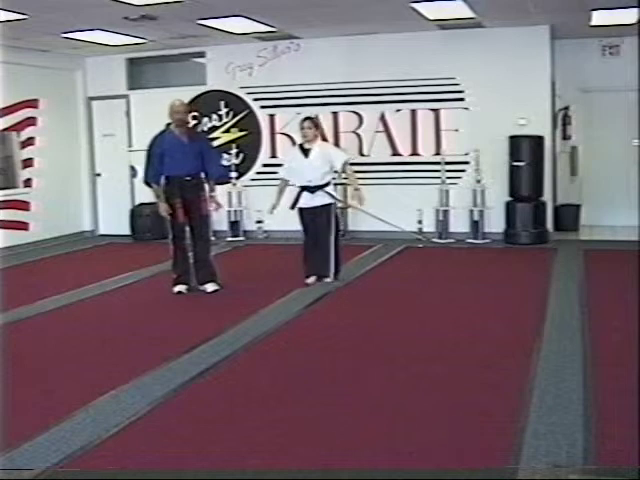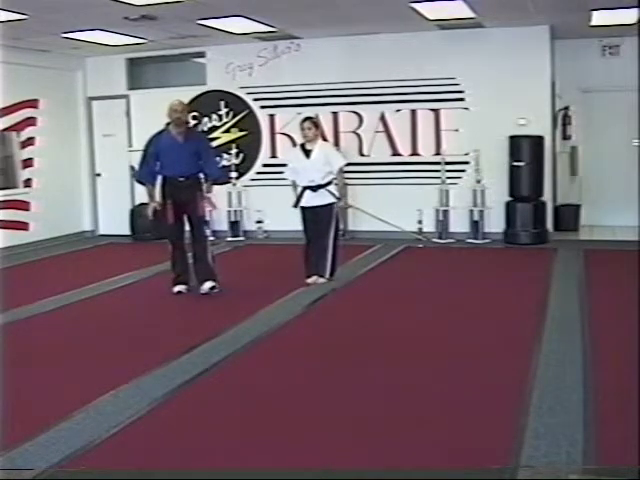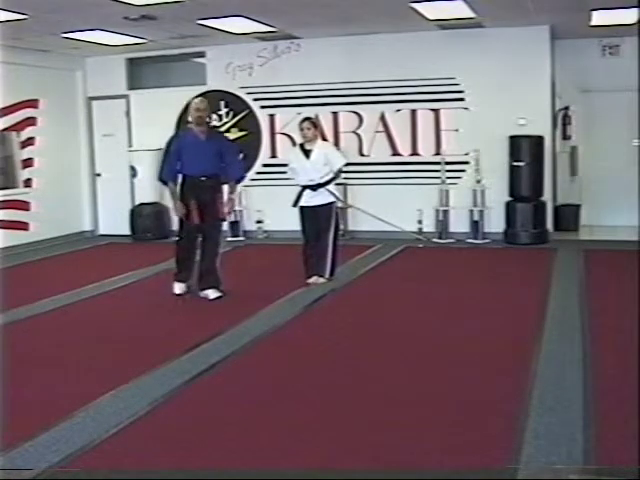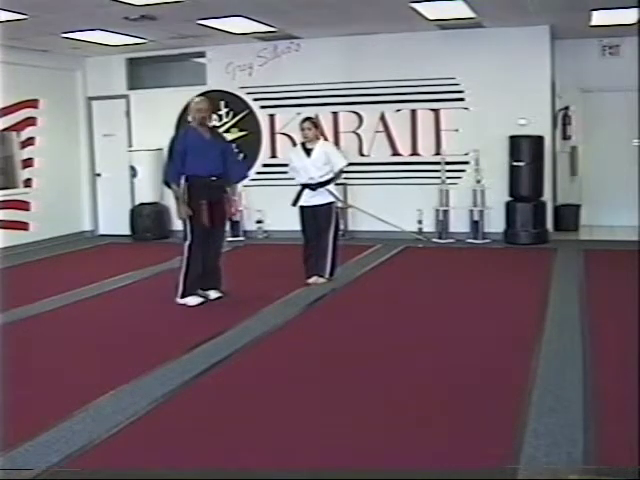
dt=0.7s
person 1, frame 1
left shoulder: (199, 139)
right shoulder: (161, 141)
left elbow: (210, 167)
right elbow: (154, 173)
left wrist: (212, 193)
right wrist: (160, 200)
left hip: (196, 187)
right hip: (174, 189)
left knee: (202, 234)
right knee: (178, 236)
left ankle: (206, 279)
right ankle: (181, 280)
person 1, frame 2
left shoulder: (198, 139)
right shoulder: (158, 140)
left elbow: (209, 167)
right elbow: (149, 171)
left wrist: (208, 193)
right wrist: (152, 199)
left hip: (193, 187)
right hip: (171, 189)
left knee: (199, 233)
right knee: (175, 237)
left ankle: (206, 279)
right ankle: (180, 280)
person 1, frame 3
left shoulder: (219, 139)
right shoulder: (180, 139)
left elbow: (231, 168)
right elbow: (170, 171)
left wrist: (231, 195)
right wrist: (175, 199)
left hip: (213, 189)
right hip: (190, 189)
left knee: (212, 239)
right knee: (187, 237)
left ankle: (208, 285)
right ankle: (181, 279)
person 1, frame 4
left shoulder: (218, 139)
right shoulder: (182, 137)
left elbow: (231, 169)
right elbow: (174, 172)
right wrist: (180, 202)
left hip: (218, 191)
right hip: (196, 191)
left knee: (214, 242)
right knee: (194, 241)
left ankle: (209, 286)
right ankle: (186, 292)
person 2, frame 1
left shoulder: (326, 148)
right shoulder: (294, 153)
left elbow: (345, 168)
right elbow: (285, 178)
left wrist: (356, 190)
right wrist: (277, 200)
left hip: (324, 198)
right hip: (305, 199)
left knee: (327, 237)
right knee: (310, 238)
left ankle: (328, 273)
right ankle: (312, 272)
person 2, frame 2
left shoulder: (327, 148)
right shoulder: (296, 152)
left elbow: (339, 173)
right elbow: (293, 179)
left wrist: (341, 197)
right wrist: (297, 198)
left hip: (326, 197)
right hip: (307, 198)
left knee: (326, 236)
right knee: (311, 237)
left ankle: (324, 272)
right ankle: (312, 272)
person 2, frame 3
left shoulder: (326, 148)
right shoulder: (295, 152)
left elbow: (338, 169)
left wrist: (325, 182)
right wrist: (306, 183)
left hip: (325, 196)
right hip: (306, 198)
left knee: (326, 236)
right knee: (310, 237)
left ankle: (323, 272)
right ankle: (312, 272)
person 2, frame 4
left shoulder: (327, 147)
right shoulder: (296, 152)
left elbow: (339, 169)
left wrist: (327, 182)
right wrist: (305, 183)
left hip: (325, 196)
right hip: (306, 197)
left knee: (325, 235)
right knee: (310, 236)
left ankle: (323, 272)
right ankle: (312, 272)
